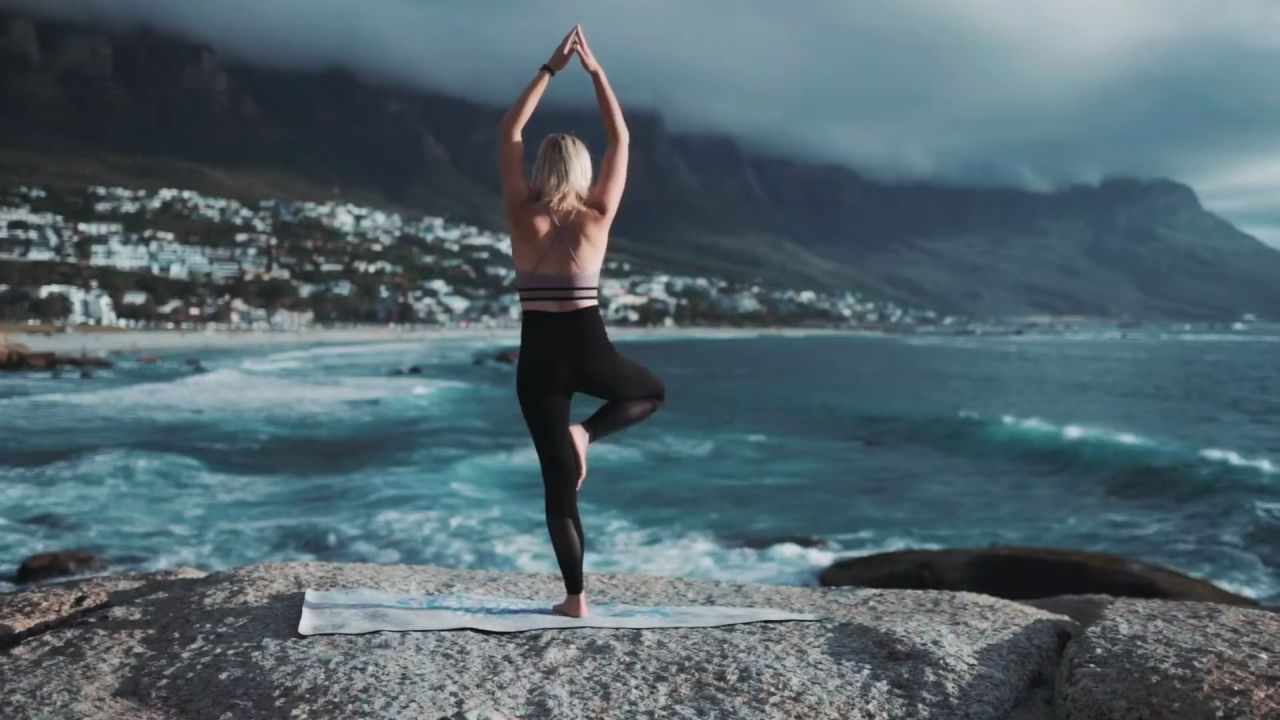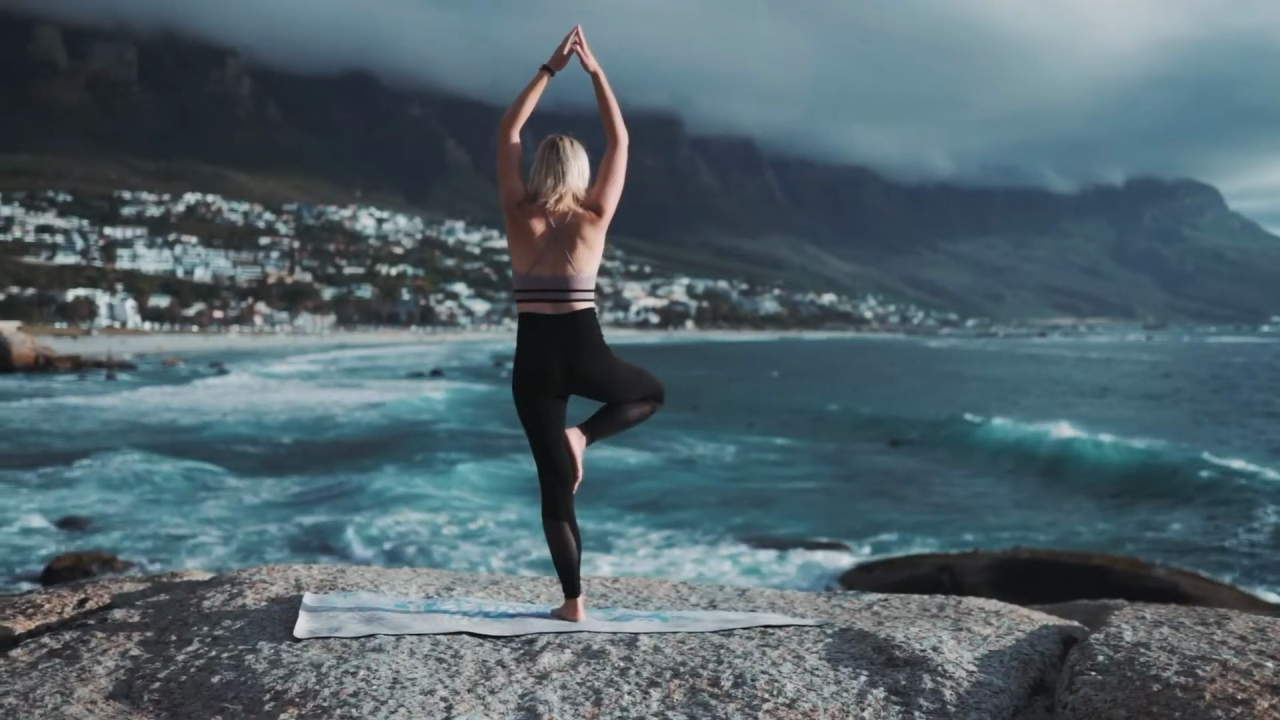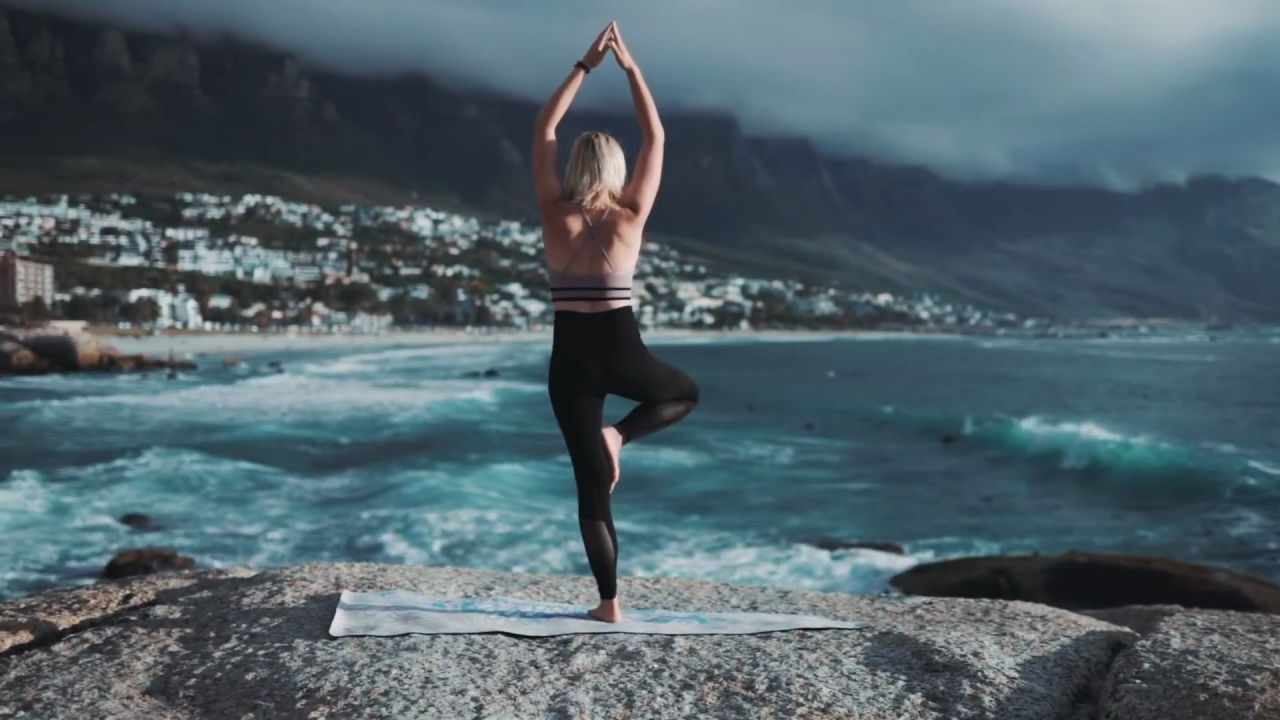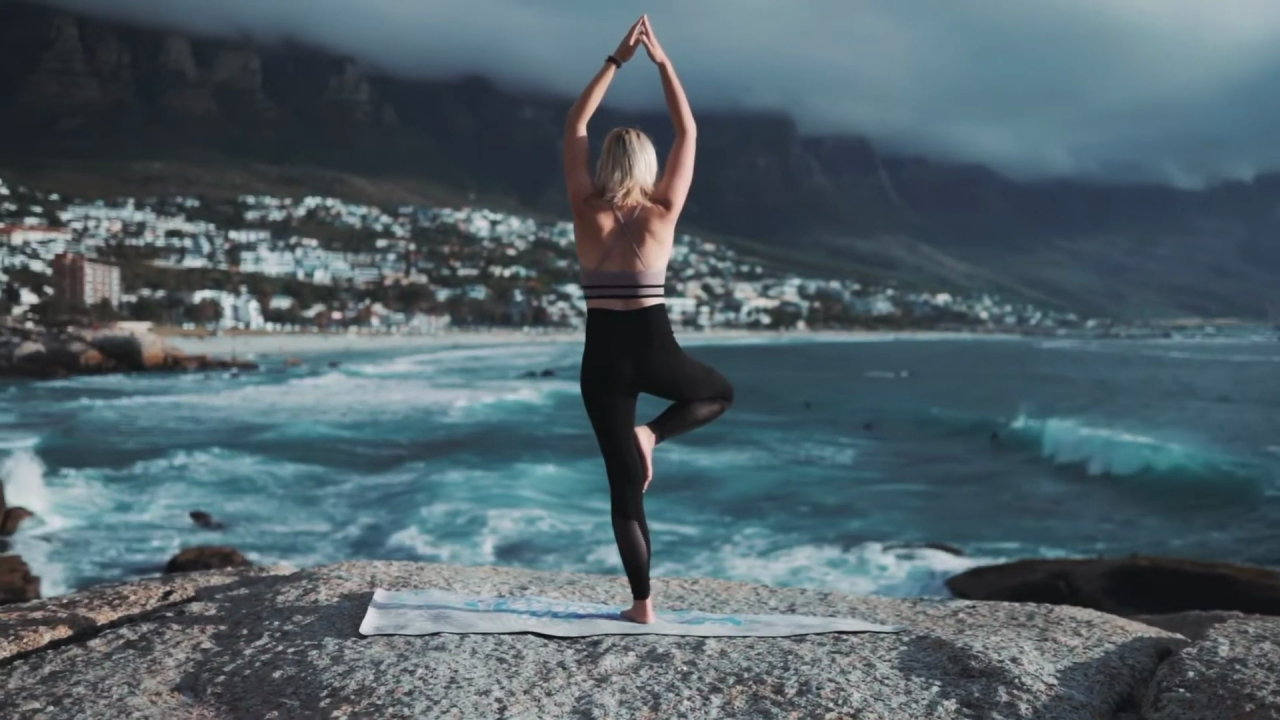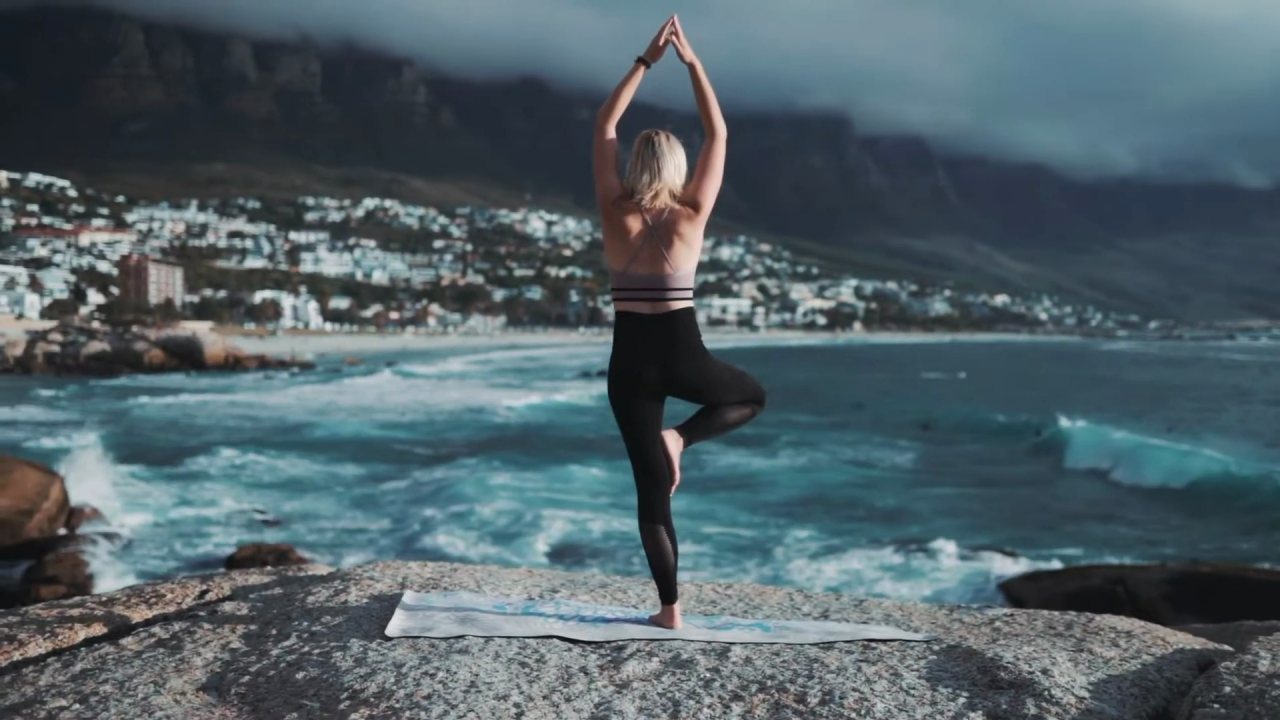
dt=0.7s
person 1, frame 1
left shoulder: (522, 216)
right shoulder: (598, 218)
left elbow: (510, 132)
right elbow: (621, 139)
left wrist: (550, 68)
right wrist: (595, 69)
left hip: (539, 357)
right hip: (589, 351)
left knee: (559, 484)
right knee: (652, 391)
left ankle: (576, 599)
right ankle: (586, 433)
person 1, frame 2
left shoulder: (518, 217)
right shoulder: (594, 219)
left elbow: (508, 133)
right elbow: (620, 140)
left wrist: (550, 69)
right wrist: (594, 69)
left hip: (534, 360)
right hip: (584, 354)
left knee: (555, 487)
right knee: (651, 393)
left ankle: (573, 603)
right ankle: (583, 435)
person 1, frame 3
left shoulder: (555, 215)
right shoulder: (631, 217)
left elbow: (544, 130)
right elbow: (656, 137)
left wrist: (585, 65)
right wrist: (629, 66)
left hip: (571, 359)
right hip: (621, 353)
left knee: (591, 487)
right knee: (686, 393)
left ankle: (609, 604)
right ankle: (619, 435)
person 1, frame 4
left shoulder: (586, 213)
right shoulder: (663, 214)
left elbow: (574, 126)
right elbow: (688, 132)
left wrist: (616, 60)
right wrist: (661, 60)
left hip: (603, 358)
right hip: (654, 351)
left knee: (624, 487)
right knee: (721, 392)
left ankle: (643, 605)
right ankle: (653, 434)
person 1, frame 5
left shoulder: (614, 214)
right shoulder: (691, 215)
left elbow: (603, 127)
right elbow: (718, 133)
left wrist: (646, 60)
right wrist: (690, 60)
left hip: (630, 361)
right hip: (681, 356)
left knee: (651, 491)
right knee: (751, 396)
left ankle: (669, 609)
right ankle: (680, 437)
